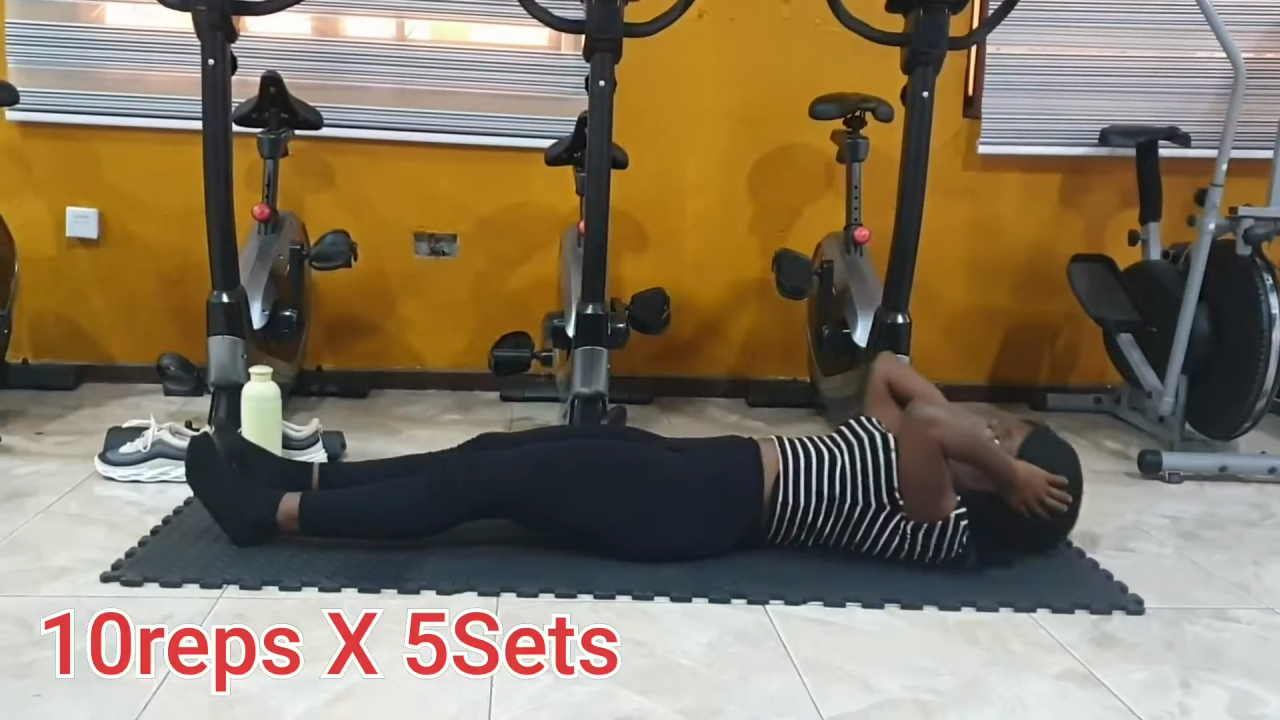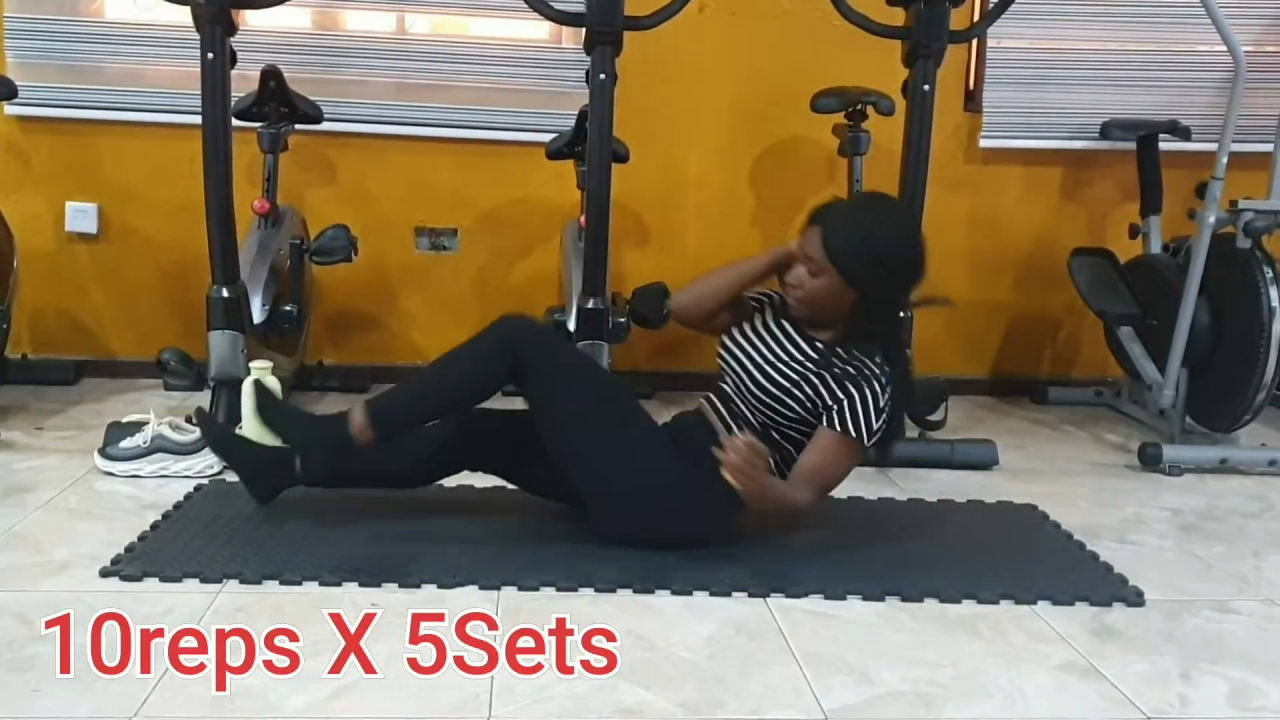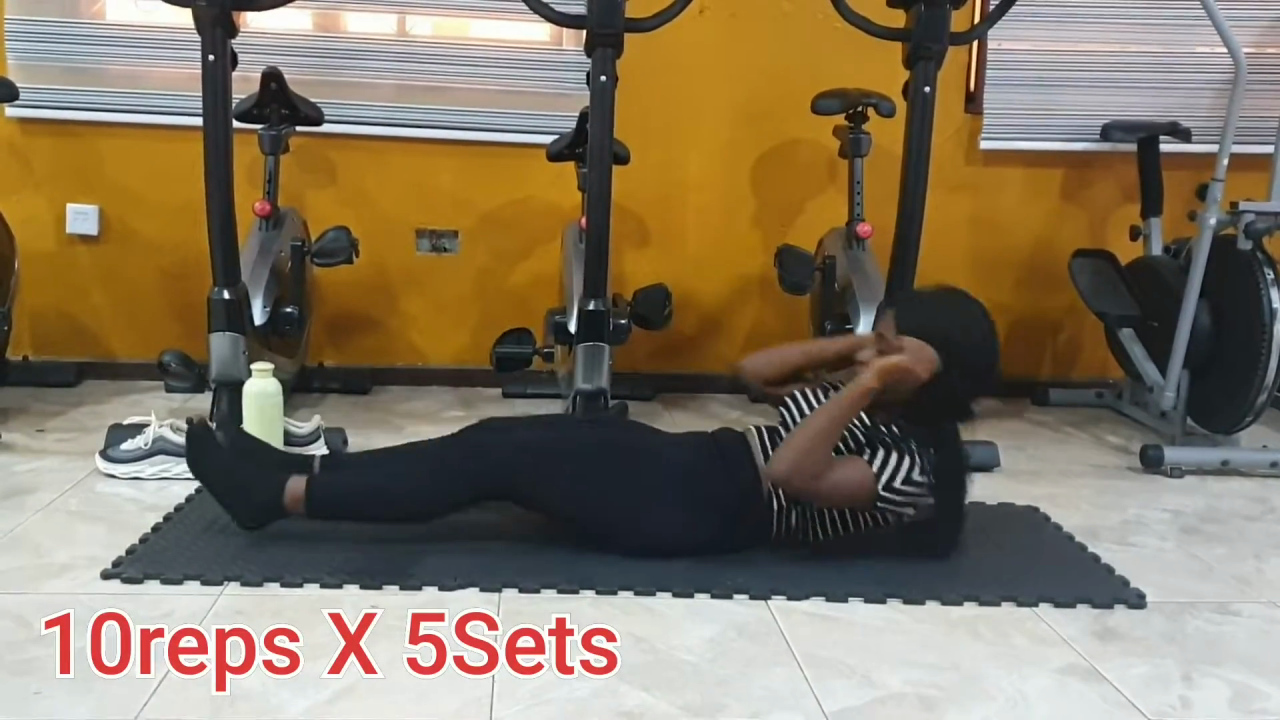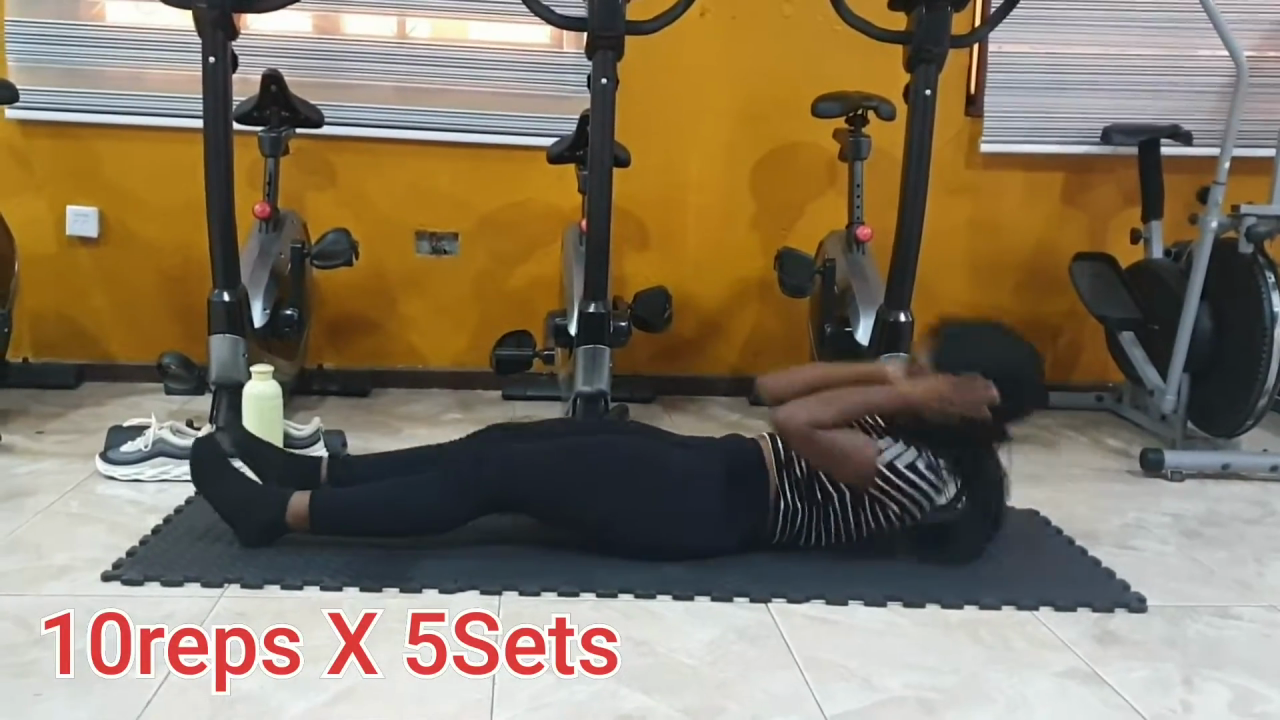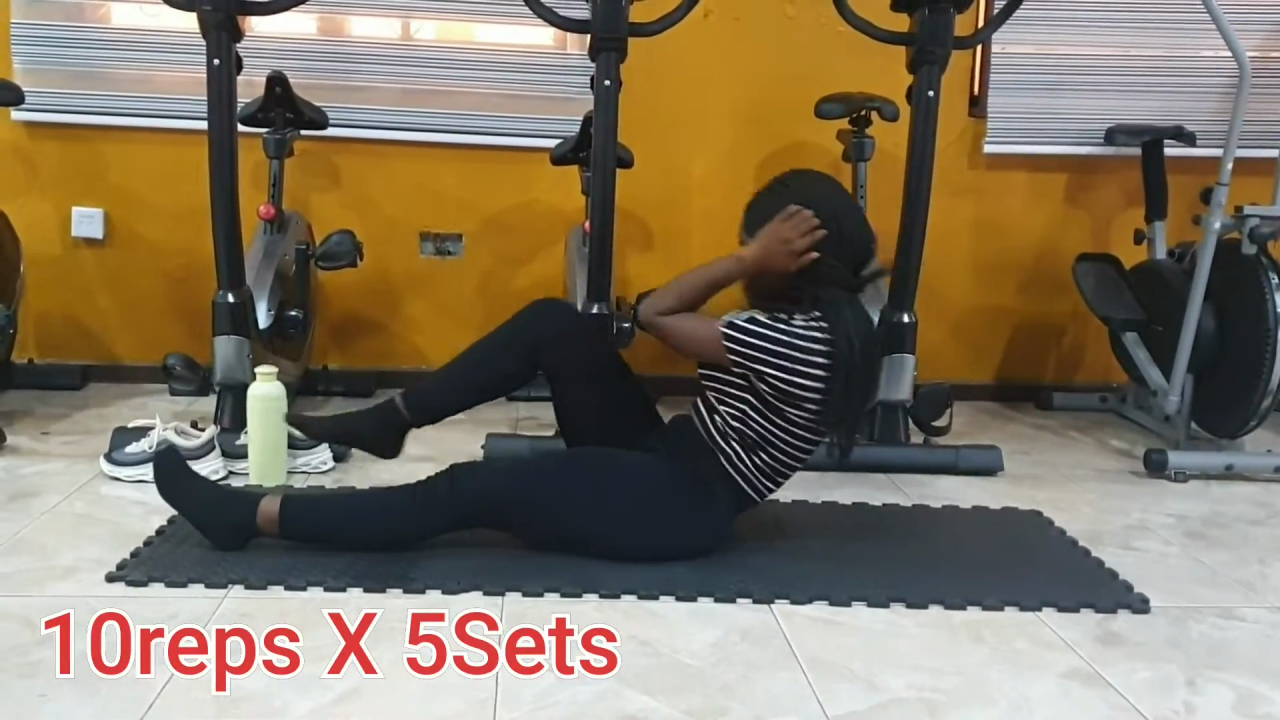
dt=1s
person 1, frame 1
left shoulder: (941, 525)
right shoulder: (902, 451)
left elbow: (927, 420)
right elbow: (887, 370)
left wrist: (1005, 470)
right wrist: (983, 437)
left hip: (696, 510)
right hip: (697, 466)
left knee: (481, 484)
right knee: (490, 451)
left ankle: (270, 514)
right ankle: (303, 477)
person 1, frame 2
left shoulder: (859, 384)
right shoulder: (782, 311)
left elbow: (795, 495)
right elbow: (686, 307)
left wrist: (756, 486)
right wrist: (781, 255)
left hip: (677, 506)
right hip: (655, 473)
left knee: (519, 338)
right knee: (472, 436)
left ankle: (346, 433)
right ankle: (289, 465)
person 1, frame 3
left shoulder: (905, 472)
right shoulder: (861, 404)
left elbow: (789, 471)
right elbow: (752, 368)
left wrist: (876, 380)
right wrist: (855, 347)
left hip: (686, 507)
right hip: (682, 467)
left knee: (485, 465)
right knee: (487, 442)
left ankle: (276, 495)
right ankle: (301, 469)
person 1, frame 4
left shoulder: (925, 476)
right shoulder: (912, 429)
left elbow: (797, 425)
right elbow: (773, 388)
left wrist: (901, 396)
right wrist: (888, 380)
left hip: (713, 510)
right hip: (710, 472)
left knee: (495, 477)
right knee: (500, 443)
left ankle: (284, 511)
right ankle: (311, 472)
person 1, frame 5
left shoulder: (801, 341)
right shoulder: (813, 318)
left elbow: (655, 315)
right elbow: (666, 311)
left wrist: (750, 258)
right wrist: (756, 268)
left hip: (677, 507)
right hip: (659, 460)
left knee: (466, 493)
right knee: (549, 321)
left ankle: (250, 515)
right ankle: (385, 421)
